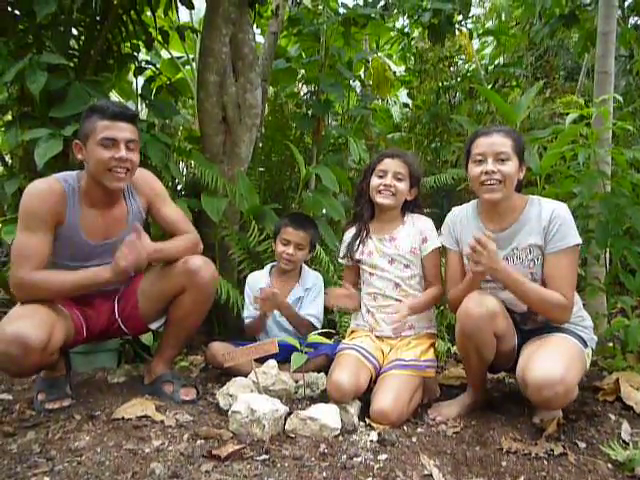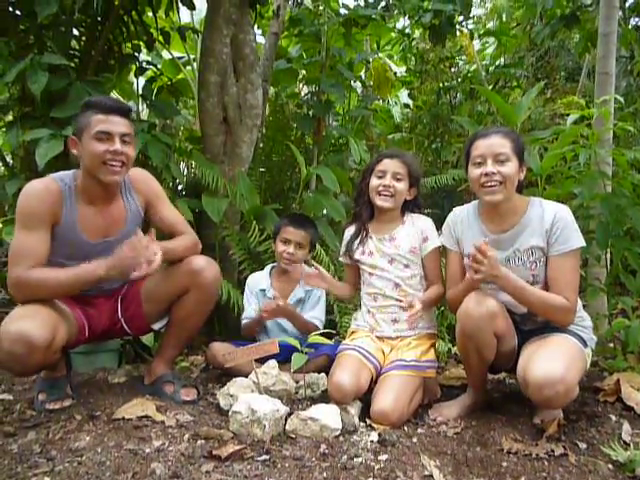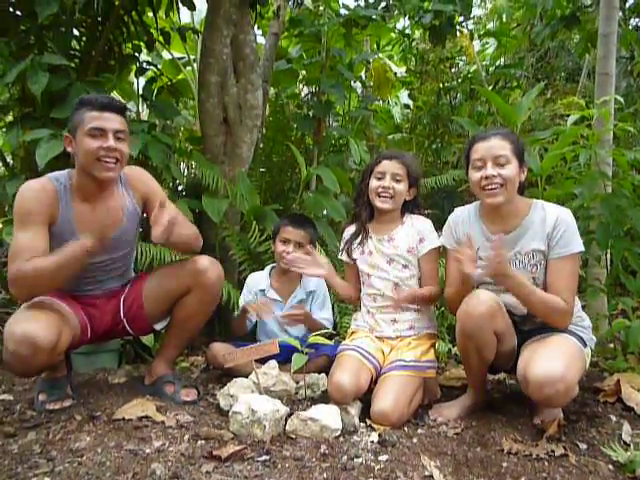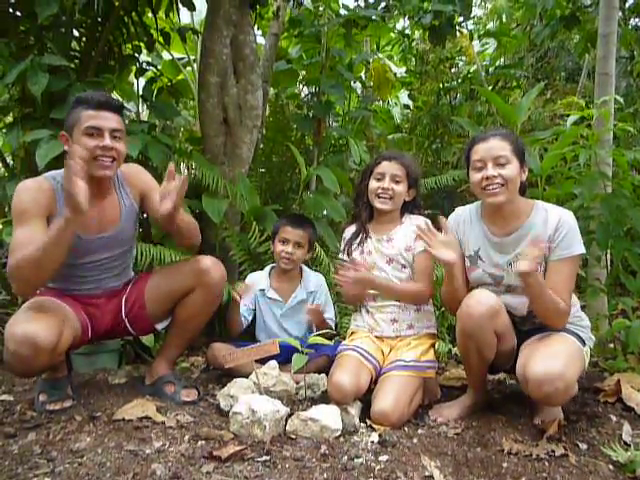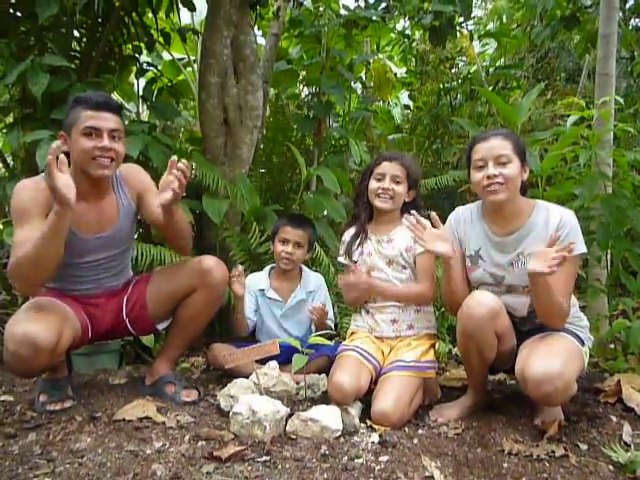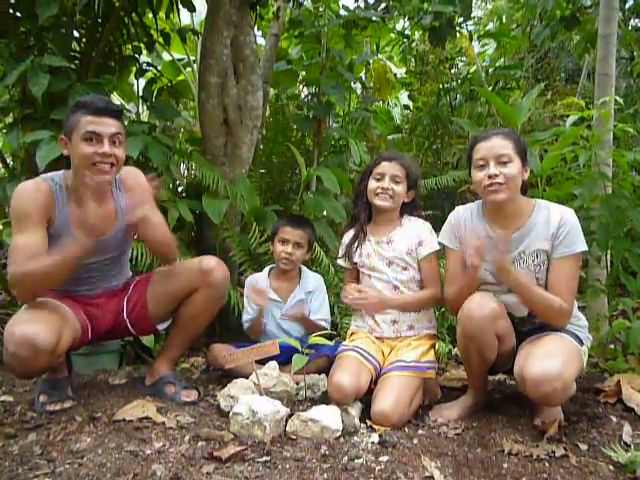
dt=0.1s
person 1, frame 1
left shoulder: (143, 183)
right shoulder: (45, 194)
left elbow: (193, 241)
left wrist: (150, 252)
right wrist: (109, 272)
left hip: (124, 300)
right hip: (62, 305)
left knee: (201, 271)
left ankle: (159, 369)
right ankle: (55, 368)
person 1, frame 2
left shoulder: (140, 182)
right shoulder: (43, 194)
left elbow: (192, 242)
left wrist: (158, 251)
right wrist: (106, 266)
left hip: (125, 301)
right hip: (63, 304)
left knee: (205, 271)
left ankle: (160, 369)
right ankle: (55, 368)
person 1, frame 3
left shoulder: (136, 180)
right shoulder: (39, 193)
left elbow: (194, 244)
left wrist: (171, 231)
right wrist: (91, 243)
left hip: (124, 299)
right hip: (64, 304)
left knee: (207, 271)
right knee: (26, 344)
left ankle: (160, 369)
right ankle: (57, 369)
person 1, frame 4
left shoulder: (133, 177)
right shoulder: (36, 192)
left elbow: (193, 241)
left wrist: (172, 214)
right wrist: (72, 216)
left hip: (125, 299)
right hip: (65, 303)
left knee: (210, 271)
right knee: (27, 344)
left ankle: (160, 370)
right ankle: (57, 370)
person 1, frame 5
left shoulder: (133, 177)
right shoulder: (33, 191)
left elbow: (184, 247)
left wrist: (169, 208)
right wrist: (63, 210)
left hip: (124, 298)
right hip: (63, 304)
left knee: (212, 272)
right knee: (27, 344)
left ankle: (161, 370)
right ankle: (57, 369)
person 1, frame 6
left shoulder: (131, 180)
right shoulder: (35, 194)
left elbow: (169, 257)
left wrist: (143, 224)
right wrist: (85, 238)
left hip: (124, 298)
right hip: (64, 305)
left knee: (213, 272)
right knee: (26, 345)
left ankle: (161, 370)
right ankle: (57, 370)
person 2, frame 1
left shoulder: (553, 215)
right shoulder: (458, 220)
left elbow: (562, 309)
right elbow: (454, 304)
left wrist: (499, 269)
right wrist: (474, 276)
left hip: (557, 329)
right hip: (494, 333)
left knee: (545, 385)
right knee: (477, 307)
left ankle: (551, 395)
right ankle: (475, 393)
person 2, frame 2
left shoulder: (555, 217)
right shoulder: (459, 220)
left elbow: (565, 313)
right elbow: (453, 304)
left wrist: (500, 275)
right wrist: (473, 280)
left hip: (556, 330)
right hip: (494, 334)
left knee: (546, 384)
right knee: (477, 306)
left ankle: (551, 398)
right ankle: (475, 393)
person 2, frame 3
left shoulder: (556, 220)
right shoulder: (459, 221)
left elbow: (561, 316)
right elbow: (454, 305)
left wrist: (509, 276)
right wrist: (462, 275)
left hip: (556, 330)
right hip: (495, 335)
left knee: (546, 382)
right knee: (479, 304)
left ankle: (548, 398)
right ankle: (475, 393)
person 2, frame 4
left shoulder: (558, 221)
right shoulder: (460, 221)
left elbow: (557, 317)
right elbow: (453, 306)
left wrist: (529, 277)
right wrist: (452, 266)
left hip: (554, 330)
right hip: (493, 335)
left knee: (546, 381)
right knee: (478, 304)
left ankle: (548, 398)
right ankle: (475, 394)
person 2, frame 5
left shoulder: (559, 220)
right shoulder: (460, 220)
left elbow: (557, 316)
right elbow: (455, 304)
left wrist: (538, 277)
right wrist: (449, 260)
left hip: (554, 330)
right hip: (491, 334)
left knee: (543, 380)
right knee: (478, 306)
left ankle: (549, 395)
right ankle: (475, 394)
person 2, frame 6
left shoulder: (560, 220)
right shoulder: (461, 220)
left elbow: (560, 315)
right elbow: (454, 305)
left wrist: (509, 273)
right wrist: (471, 271)
left hip: (553, 329)
right hip: (492, 336)
left knee: (544, 381)
right knee: (480, 308)
left ankle: (549, 397)
right ankle: (476, 394)
person 3, frame 1
left shoulder: (422, 228)
right shoulder: (355, 234)
left elbow: (438, 289)
left wrist: (412, 306)
right wrist: (345, 298)
left hip: (413, 333)
right hip: (368, 328)
left knee: (384, 412)
right knee: (339, 389)
left ankle: (419, 383)
right ankle: (386, 378)
person 3, frame 2
left shoulder: (422, 227)
right shoulder: (354, 234)
left elbow: (438, 287)
left wrist: (421, 302)
right wrist: (328, 283)
left hip: (413, 334)
right hip: (367, 330)
left knee: (386, 413)
right knee: (341, 389)
left ankle: (419, 383)
right ankle: (381, 379)
person 3, frame 3
left shoulder: (420, 228)
right shoulder: (354, 234)
left elbow: (433, 291)
right elbow: (355, 294)
left wrist: (410, 296)
right wrist: (326, 274)
left hip: (412, 334)
right hip: (367, 330)
left knee: (386, 414)
right knee: (341, 390)
left ankle: (417, 383)
right ankle: (385, 379)
person 3, frame 4
left shoulder: (418, 227)
right shoulder: (353, 234)
left elbow: (424, 291)
right elbow: (353, 297)
left wrist: (374, 282)
right wrist: (354, 286)
left hip: (415, 333)
right hip: (367, 330)
left knee: (386, 414)
right knee: (342, 391)
left ankle: (420, 383)
right ankle: (396, 379)
person 3, frame 5
right shoulder: (354, 235)
left elbow: (427, 292)
right elbow: (351, 288)
left wrist: (375, 289)
right wrist: (357, 289)
left hip: (412, 334)
right hip: (367, 331)
left knee: (386, 415)
right knee: (341, 389)
left ankle: (421, 384)
right ankle: (383, 378)
person 3, frame 6
left shoulder: (419, 230)
right shoulder: (353, 237)
left elbow: (434, 293)
left wrist: (388, 301)
right wrist: (352, 295)
left hip: (413, 335)
right hip: (367, 331)
left knee: (386, 415)
right knee: (341, 390)
left ankle: (421, 384)
right ankle: (381, 378)
person 4, frame 1
left shoulder: (314, 281)
right shoulder: (256, 280)
left elbow: (309, 330)
right elbow: (251, 331)
left wrist: (282, 305)
right wrist: (265, 312)
left knee: (331, 349)
right knee: (214, 350)
person 4, frame 2
right shoulder: (256, 280)
left elbow: (314, 333)
right elbow: (246, 332)
left wrist: (288, 314)
right wrist: (262, 318)
left knee: (332, 350)
right knee: (215, 350)
person 4, frame 3
left shoulder: (315, 283)
right shoulder: (255, 281)
right elbow: (238, 331)
left wrist: (308, 321)
right wrist: (245, 311)
left hip: (304, 353)
left knee: (333, 350)
right knee: (215, 351)
person 4, frame 4
left shoulder: (316, 282)
right shoulder: (254, 281)
right elbow: (234, 331)
left wrist: (319, 320)
right wrist: (235, 303)
left hip: (304, 353)
left knee: (333, 350)
right knee: (215, 351)
person 4, frame 5
left shoulder: (316, 282)
right shoulder: (255, 281)
left elbow: (326, 333)
right elbow: (241, 332)
left wrist: (319, 321)
right wrist: (239, 299)
left hip: (304, 353)
left knee: (333, 350)
right knee: (215, 352)
person 4, frame 6
left shoulder: (315, 283)
right shoulder: (255, 282)
left elbow: (322, 334)
right elbow: (253, 335)
left wrist: (304, 320)
right wrist: (261, 310)
left knee: (333, 350)
right knee: (215, 352)
